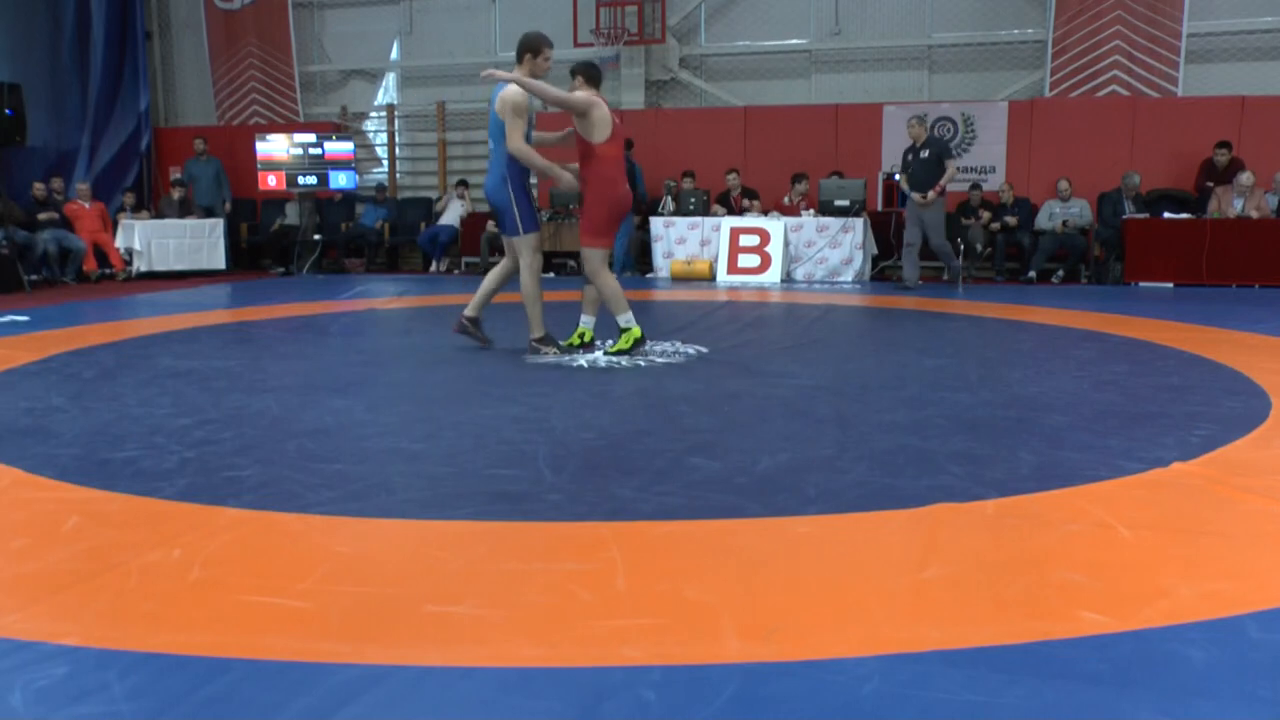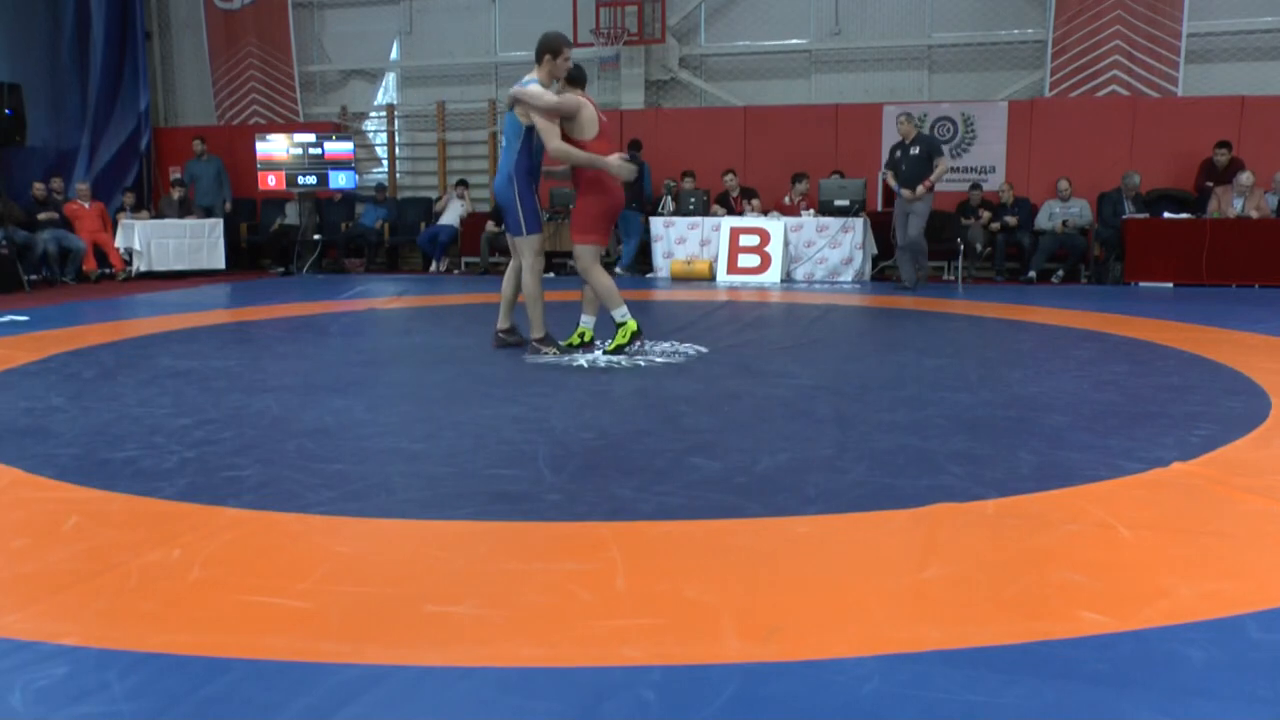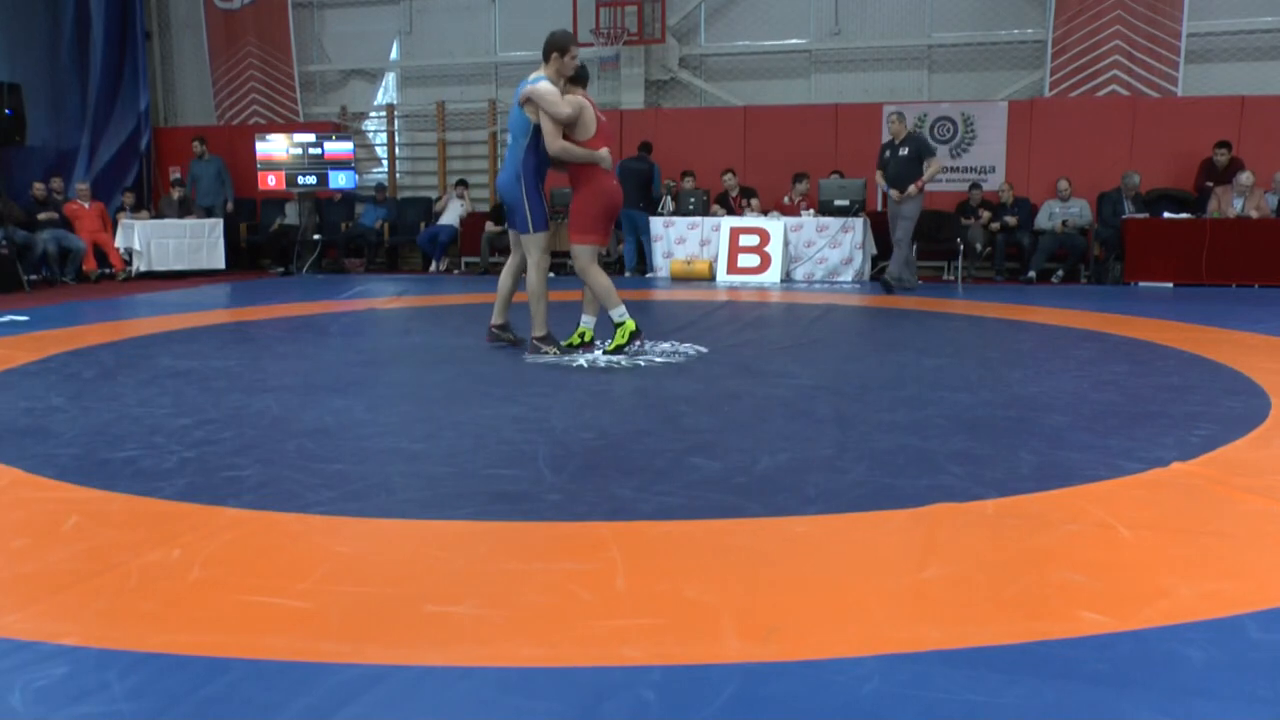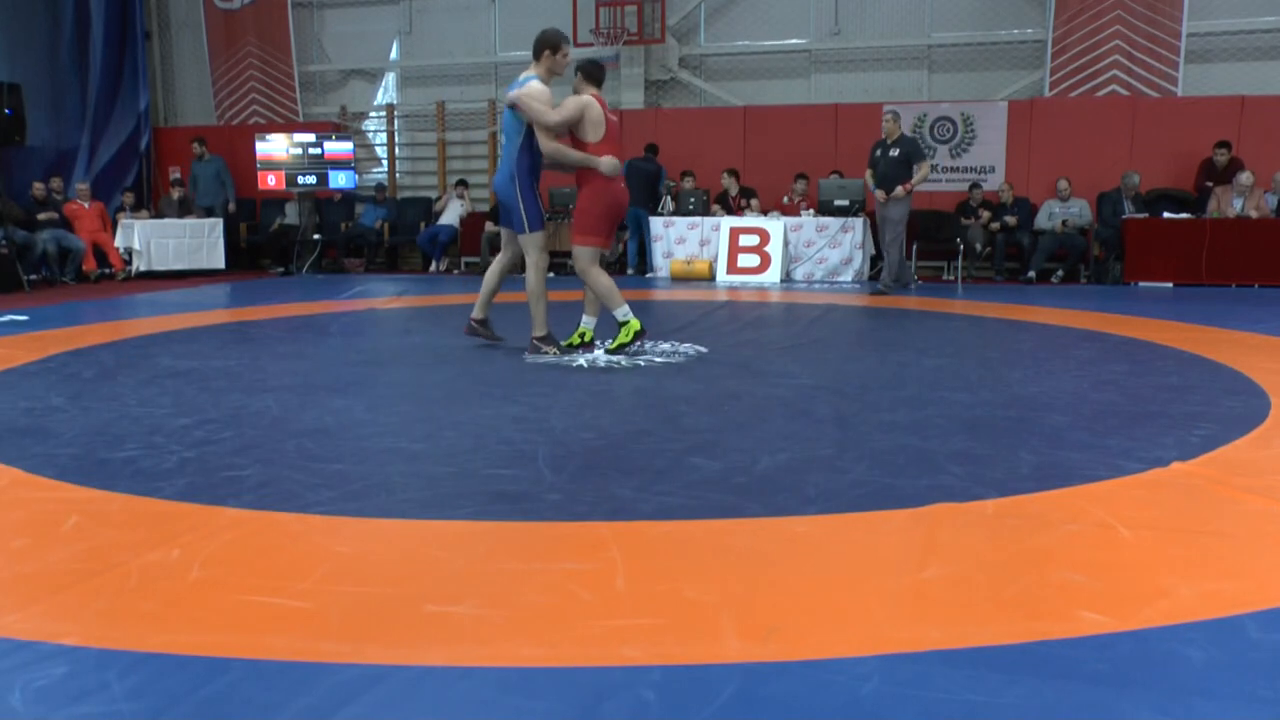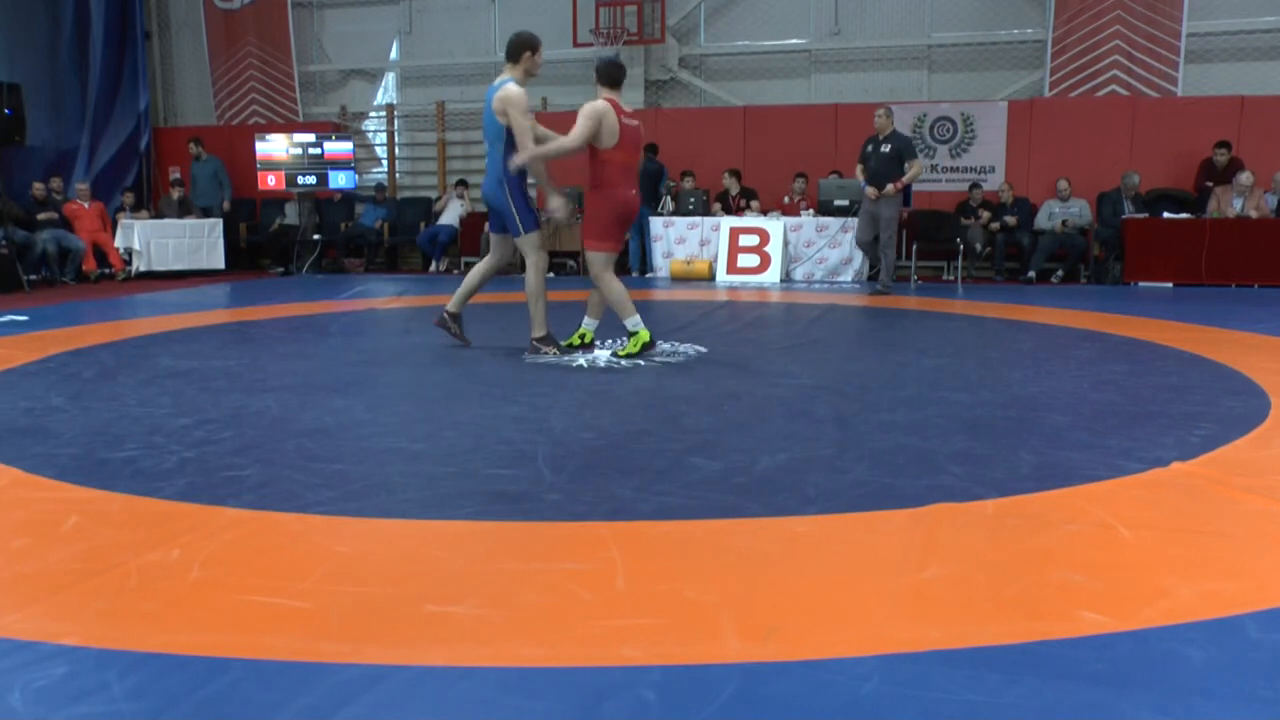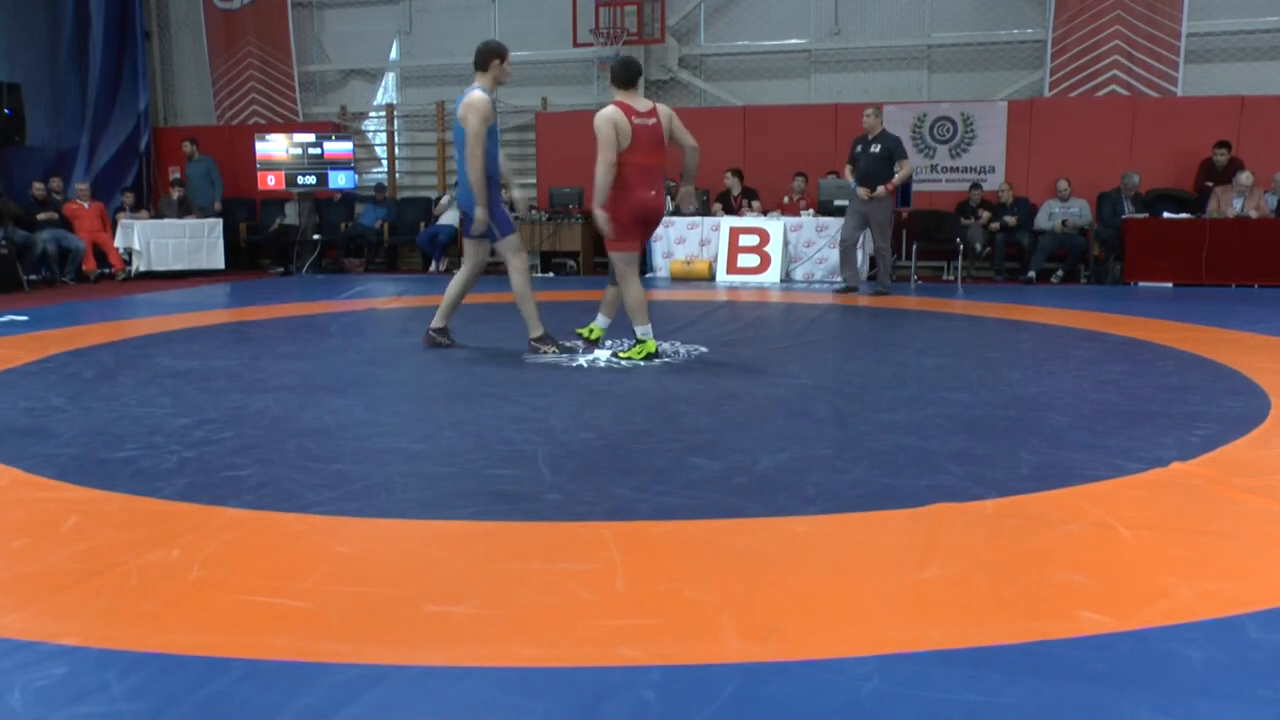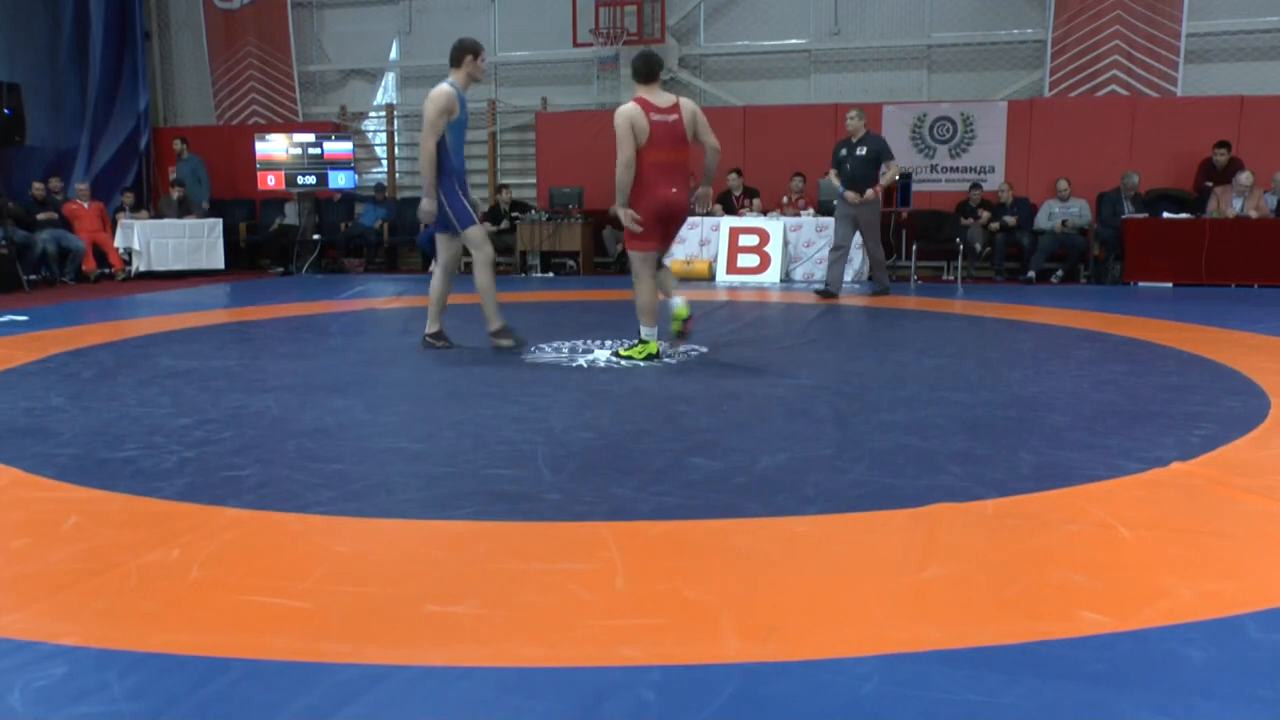
dt=0.2s
person 1, frame 1
left shoulder: (507, 90)
right shoulder: (516, 94)
right elbow: (516, 146)
left wrist: (562, 136)
right wrist: (556, 173)
left hip: (503, 185)
right hip: (511, 186)
left knee: (513, 261)
right knee: (531, 260)
left ankle: (470, 316)
right ankle: (538, 338)
person 1, frame 2
left shoulder: (526, 88)
right shoulder: (537, 93)
left elbow: (543, 136)
right elbow: (555, 147)
right wrist: (606, 163)
left hip: (511, 183)
right hip: (517, 186)
left knee: (522, 259)
right knee: (532, 262)
left ankle: (504, 328)
right ankle: (538, 338)
person 1, frame 3
left shoulder: (532, 86)
right shoulder: (546, 90)
right wrist: (599, 157)
left hip: (514, 179)
right hip: (524, 182)
left knee: (519, 256)
right knee: (538, 259)
left ankle: (498, 324)
right ankle: (539, 337)
person 1, frame 4
left shoulder: (522, 84)
right shoulder: (537, 90)
left elbow: (545, 132)
right elbow: (549, 147)
right wrist: (596, 162)
left hip: (508, 179)
right hip: (520, 182)
left knee: (509, 253)
right knee: (537, 259)
left ankle: (478, 318)
right ankle: (540, 337)
person 1, frame 5
left shoulder: (499, 87)
right shoulder: (515, 93)
left elbow: (533, 129)
right elbow: (526, 149)
right wrist: (552, 193)
left hip: (498, 185)
right hip: (509, 187)
left knee: (497, 258)
right knee: (537, 259)
left ankle: (452, 312)
right ankle: (540, 338)
person 1, frame 6
left shoulder: (473, 98)
right shoulder: (478, 101)
right elbow: (474, 155)
left wrist: (511, 185)
right wrist: (481, 204)
left hip: (474, 195)
right hip: (478, 196)
left knee: (473, 266)
right knee: (518, 260)
left ankle: (436, 328)
right ankle: (537, 336)
person 1, frame 7
left shoulder: (456, 96)
right shoulder: (444, 94)
right elbow: (427, 145)
left wrist: (467, 192)
right wrist: (428, 195)
left hip: (453, 186)
right hip: (445, 188)
left knee: (447, 263)
right knee: (483, 253)
left ankle: (432, 331)
right ankle: (496, 327)
person 2, frame 1
left shoulder: (587, 102)
right shoulder: (600, 111)
left elbow: (554, 95)
left wrist: (512, 77)
left hip: (603, 196)
right hip: (613, 194)
left knee: (596, 268)
right knee: (592, 266)
left ankle: (631, 331)
right ankle: (584, 333)
person 2, frame 2
left shoulder: (573, 103)
right shoulder: (588, 109)
left elbow: (550, 126)
left wrist: (521, 93)
left hip: (595, 193)
right hip: (602, 191)
left knee: (587, 264)
right knee: (589, 264)
left ankle: (627, 325)
right ankle: (585, 333)
person 2, frame 3
left shoulder: (572, 102)
right shoulder: (589, 109)
left elbow: (555, 148)
left hip: (593, 193)
right hip: (605, 191)
left knee: (584, 264)
right knee: (589, 264)
left ankle: (626, 325)
right ankle: (585, 333)
person 2, frame 4
left shoulder: (582, 103)
right shoulder: (607, 112)
left elbow: (550, 121)
left wrist: (519, 98)
left hip: (597, 194)
right hip: (613, 193)
left knee: (586, 266)
right knee: (590, 264)
left ankle: (630, 324)
right ankle: (584, 334)
person 2, frame 5
left shoulder: (596, 109)
right shoulder: (632, 116)
left elbow: (571, 143)
left wrist: (530, 154)
left hip: (606, 199)
right hip: (628, 197)
left knee: (601, 272)
right knee: (602, 270)
left ankle: (640, 334)
right ankle: (586, 334)
person 2, frame 6
left shoulder: (607, 115)
right shoulder: (661, 112)
left elbow: (607, 163)
right elbow: (692, 147)
left wrist: (598, 206)
right wrist: (687, 185)
left hip: (624, 201)
right hip: (654, 200)
left knee: (626, 273)
right knee: (622, 267)
left ankle: (646, 343)
right ankle: (596, 329)
person 2, frame 7
left shoulder: (627, 112)
right shoulder: (687, 106)
left elbow: (626, 162)
right elbow: (713, 147)
left wrist: (620, 205)
right wrist: (706, 185)
left hip: (647, 199)
right hip: (679, 197)
left knee: (643, 272)
right knee: (653, 263)
left ankle: (648, 344)
right ankle: (679, 310)
person 3, frame 1
left shoulder: (939, 145)
right shoulder: (908, 152)
left elbow: (952, 169)
right elbow: (903, 179)
left wrist: (937, 189)
right wrist: (911, 193)
left hip: (933, 202)
right hip: (914, 202)
left knee: (937, 242)
right knee: (910, 242)
left ankle: (954, 266)
right ankle: (910, 280)
person 3, frame 2
left shoulder: (928, 142)
right shoulder: (896, 148)
left elbow: (943, 166)
right elbow: (889, 175)
left wrist: (926, 185)
right wrist: (899, 189)
left hip: (922, 198)
right hip: (902, 199)
left knee: (914, 236)
right knee: (902, 243)
left ankle: (922, 269)
right ankle: (908, 280)
person 3, frame 3
left shoulder: (918, 142)
right shoulder: (886, 147)
left elbow: (935, 166)
right elbow: (878, 175)
left wrist: (918, 184)
right wrist: (888, 190)
left hip: (911, 198)
right hip: (893, 199)
left knee: (901, 239)
right knee: (898, 241)
left ankle: (891, 277)
right ankle: (909, 280)
person 3, frame 4
left shoulder: (909, 144)
right shoulder: (878, 146)
left elbow: (925, 170)
right elbow: (869, 173)
left wrist: (907, 187)
right wrist: (875, 190)
left hip: (899, 200)
right hip: (881, 200)
left knee: (891, 244)
right knee: (887, 244)
left ankle: (885, 284)
right ankle: (904, 277)
person 3, frame 5
left shoulder: (901, 141)
right shoulder: (869, 142)
left elbow: (917, 168)
right elbow: (859, 168)
left wrist: (898, 185)
right wrist: (865, 186)
left hip: (890, 199)
right hip: (870, 198)
left knee: (886, 243)
right knee: (862, 239)
left ankle: (884, 284)
right ankle: (888, 268)
person 3, frame 6
left shoulder: (891, 141)
right shoulder: (858, 142)
left elbow: (907, 169)
right elbow: (848, 169)
left wrist: (888, 187)
right wrist: (855, 186)
left hip: (880, 200)
right hip: (859, 199)
left knee: (881, 245)
right knee: (847, 239)
left ankle: (884, 285)
right ankle: (851, 282)
person 3, frame 7
left shoulder: (876, 142)
right shoulder: (841, 146)
left elbow: (894, 169)
right elbow: (832, 173)
left wrist: (877, 189)
right wrist: (843, 191)
left hip: (867, 203)
right hip: (845, 203)
left knee: (873, 247)
right knee: (839, 245)
left ankle: (883, 285)
right ankle: (832, 287)
